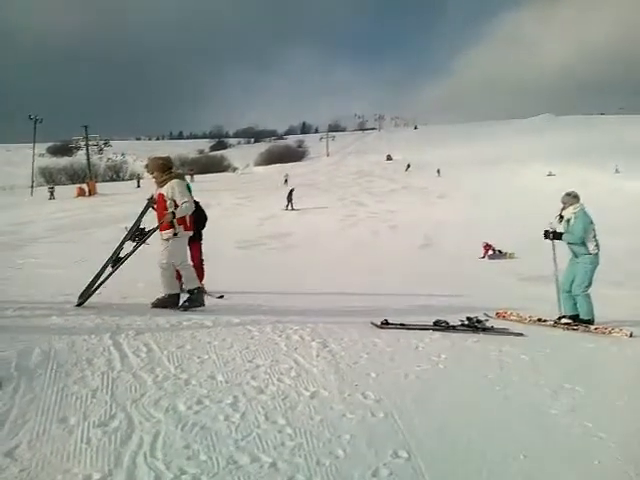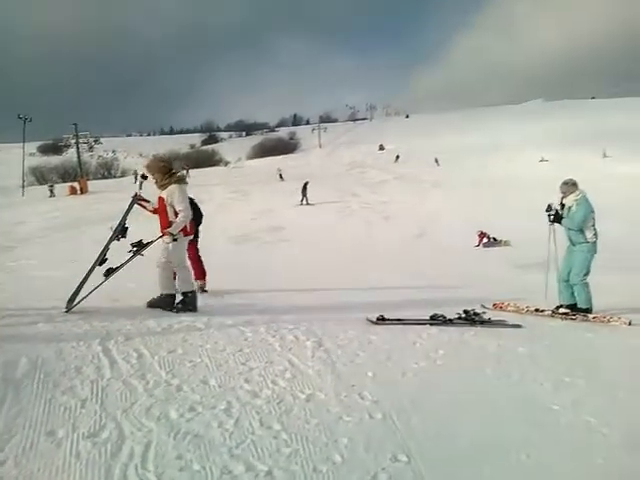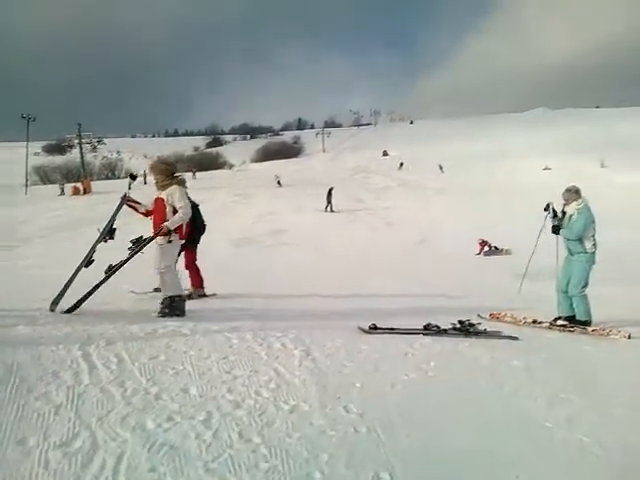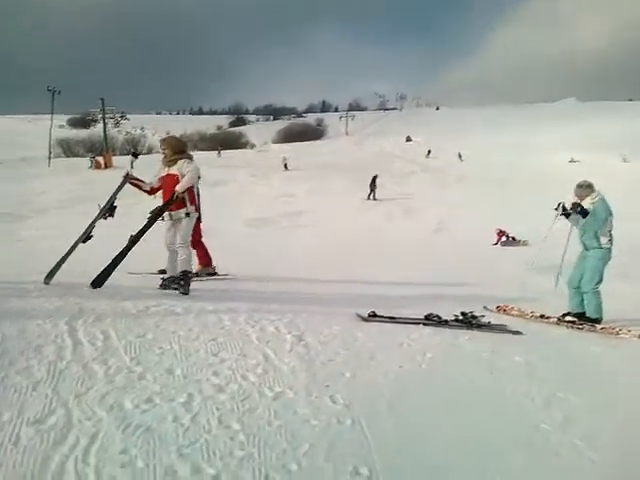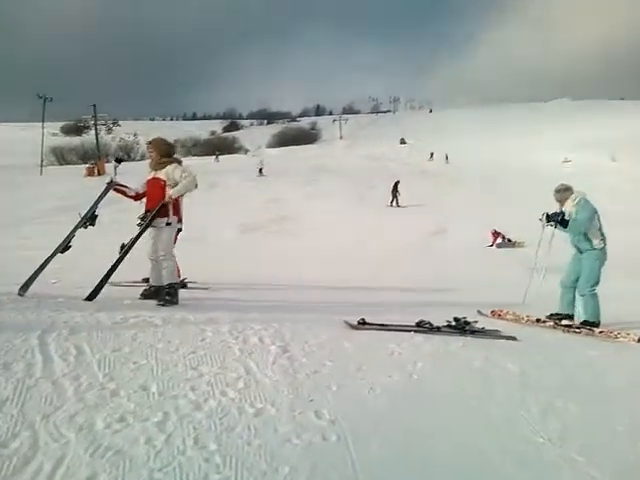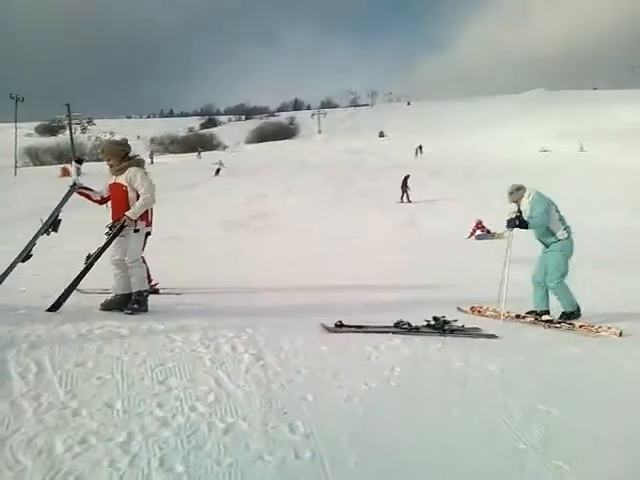
dt=0.4s
person 1, frame 1
left shoulder: (175, 183)
right shoulder: (163, 186)
left elbow: (189, 206)
left wrist: (173, 214)
right wrist: (154, 204)
left hip: (178, 230)
right hip: (168, 231)
left knee: (180, 262)
right knee: (165, 263)
left ankle: (196, 293)
right ankle: (171, 295)
person 1, frame 2
left shoulder: (176, 188)
right shoulder: (166, 187)
left elbow: (185, 214)
right elbow: (158, 209)
left wrist: (173, 230)
right wrist: (141, 201)
left hip: (178, 233)
right hip: (169, 233)
left knee: (178, 264)
right knee: (163, 263)
left ankle: (189, 298)
right ankle: (167, 296)
person 1, frame 3
left shoulder: (175, 189)
right shoulder: (162, 190)
left elbow: (185, 211)
right elbow: (149, 210)
left wrist: (170, 225)
right wrist: (131, 202)
left hip: (173, 235)
right hip: (163, 236)
left knee: (166, 268)
right knee: (162, 268)
left ankle: (177, 303)
right ankle: (169, 299)
person 1, frame 4
left shoulder: (184, 163)
right shoulder: (164, 169)
left elbow: (194, 173)
right elbow: (151, 188)
left wrist: (180, 188)
right wrist: (133, 180)
left hip: (186, 211)
right hip: (171, 213)
left knee: (182, 243)
right knee: (171, 245)
left ankle: (184, 277)
right ankle: (173, 276)
person 1, frame 5
left shoulder: (173, 168)
right shoulder: (152, 173)
left elbow: (191, 180)
right elbow: (138, 194)
left wrist: (173, 193)
right wrist: (118, 187)
left hip: (169, 219)
right hip: (155, 219)
left knee: (165, 253)
right knee: (154, 254)
left ankle: (171, 290)
right ankle: (156, 286)
person 1, frame 6
left shoulder: (135, 172)
right shoulder: (115, 176)
left elbow: (148, 196)
right elbow: (102, 197)
left wrist: (131, 215)
right wrist: (81, 190)
left hip: (136, 224)
right hip: (120, 225)
left knee: (132, 259)
right knee: (117, 259)
left ankle: (140, 297)
right ankle: (123, 295)
person 2, frame 1
left shoulder: (582, 217)
right shoulder: (570, 216)
left elbow: (577, 237)
right elbow: (568, 234)
left wrist: (558, 236)
right wrist: (554, 235)
left hip: (588, 258)
right hip: (576, 257)
left knee: (579, 289)
right knee: (565, 286)
left ankle: (587, 318)
right ankle: (572, 314)
person 2, frame 2
left shoulder: (583, 204)
right shoulder: (571, 203)
left elbow: (576, 224)
right elbow: (567, 221)
left wrist: (559, 219)
right wrist: (556, 214)
left hip: (585, 246)
right hip: (573, 245)
left knee: (577, 278)
right knee: (564, 275)
left ankle: (585, 306)
right ankle: (569, 303)
person 2, frame 3
left shoulder: (584, 213)
right shoulder: (572, 211)
left elbow: (574, 233)
right elbow: (565, 227)
left wrist: (558, 231)
left hip: (583, 256)
right hip: (571, 255)
left knee: (576, 289)
right knee: (562, 286)
left ankle: (584, 319)
right ankle: (568, 314)
person 2, frame 4
left shoulder: (601, 206)
right shoulder: (588, 205)
left elbow: (596, 225)
right elbow: (580, 224)
left wrist: (583, 213)
right wrist: (566, 213)
left hip: (599, 251)
right hip: (587, 250)
left knee: (589, 285)
right knee: (574, 281)
left ankle: (594, 316)
right ankle: (578, 311)
person 2, frame 5
left shoulder: (584, 207)
right shoulder: (572, 208)
left elbow: (579, 227)
right elbow: (569, 228)
left wrist: (562, 220)
right wrist: (553, 221)
left hip: (593, 252)
right hip: (580, 251)
left knee: (585, 288)
right knee: (568, 282)
left ankle: (592, 320)
right ankle: (566, 313)
person 2, frame 6
left shoulder: (538, 201)
right shoulder: (530, 203)
left elbow: (541, 221)
right elbow: (535, 224)
left wrist: (522, 223)
right wrist: (519, 221)
left hip: (560, 244)
right hip: (549, 245)
left knee: (553, 281)
right knee: (539, 278)
left ankle: (572, 309)
right ankle: (542, 309)
